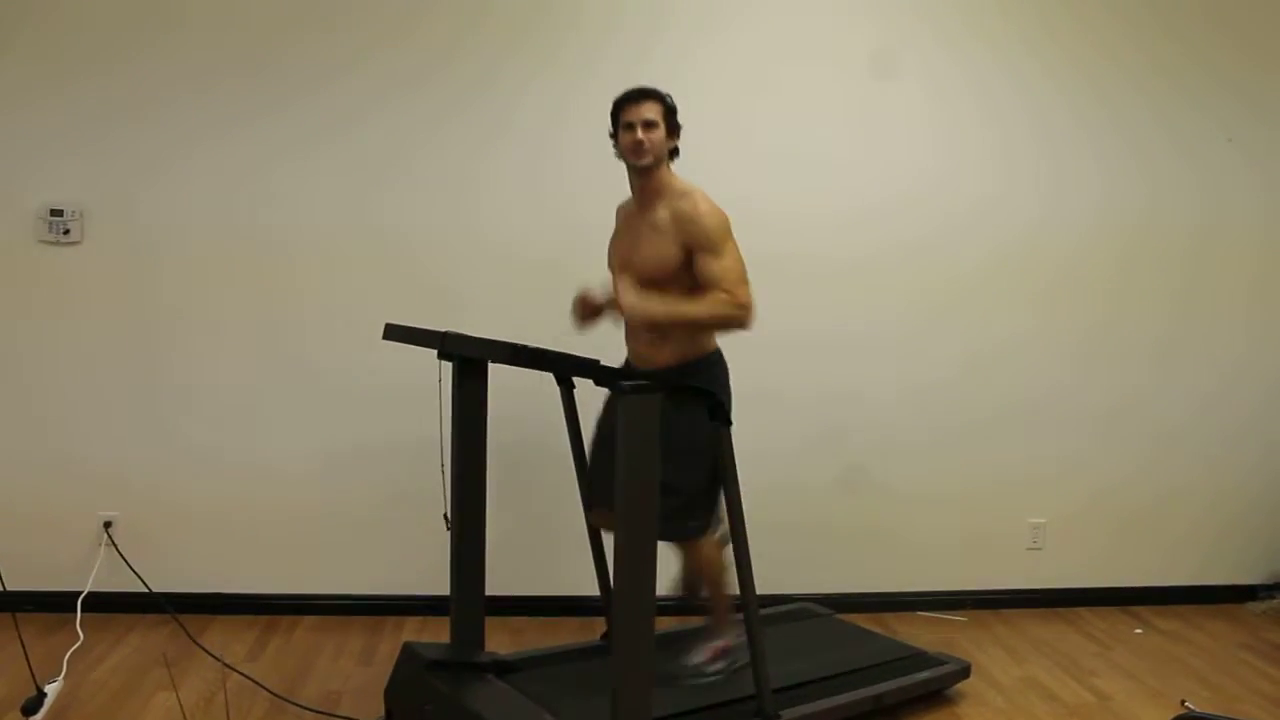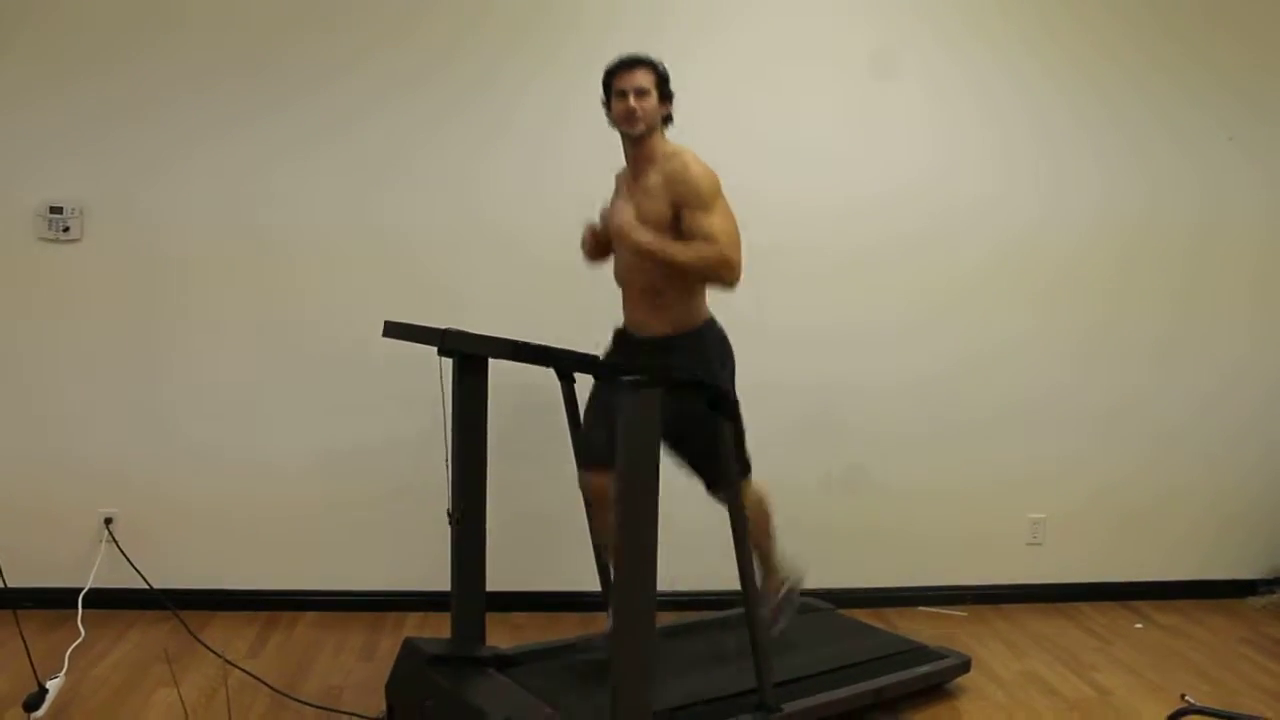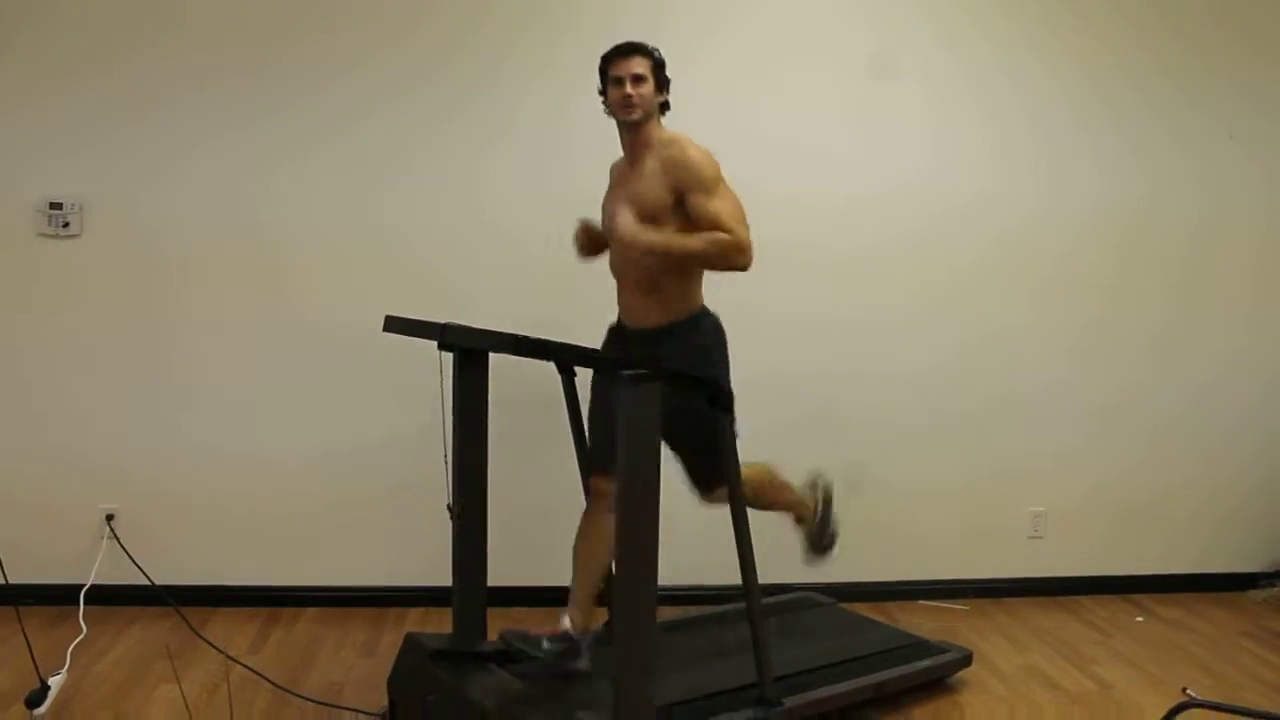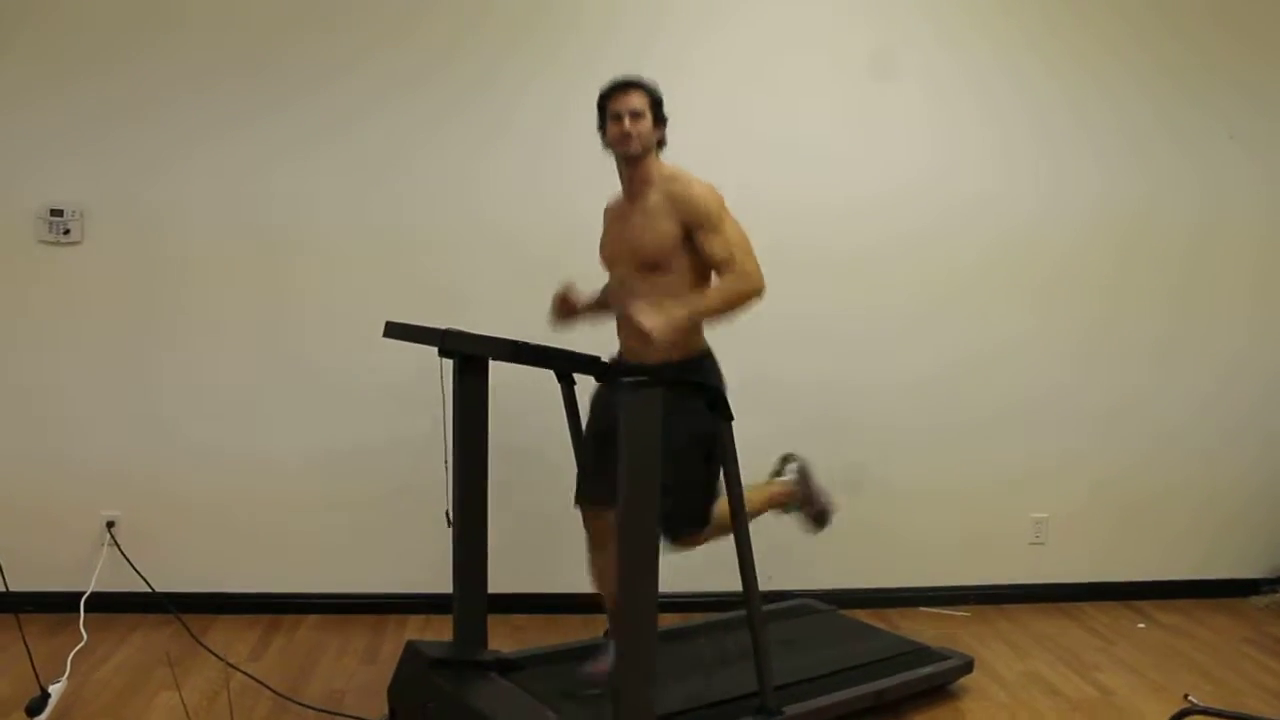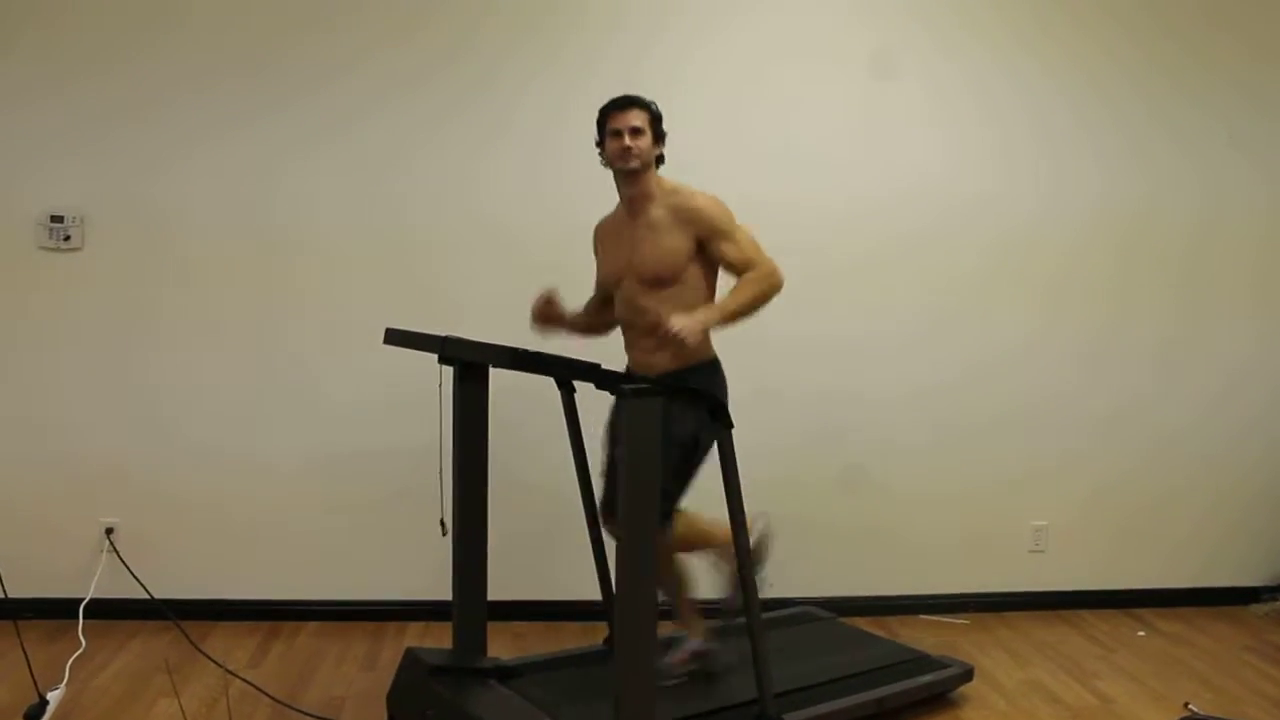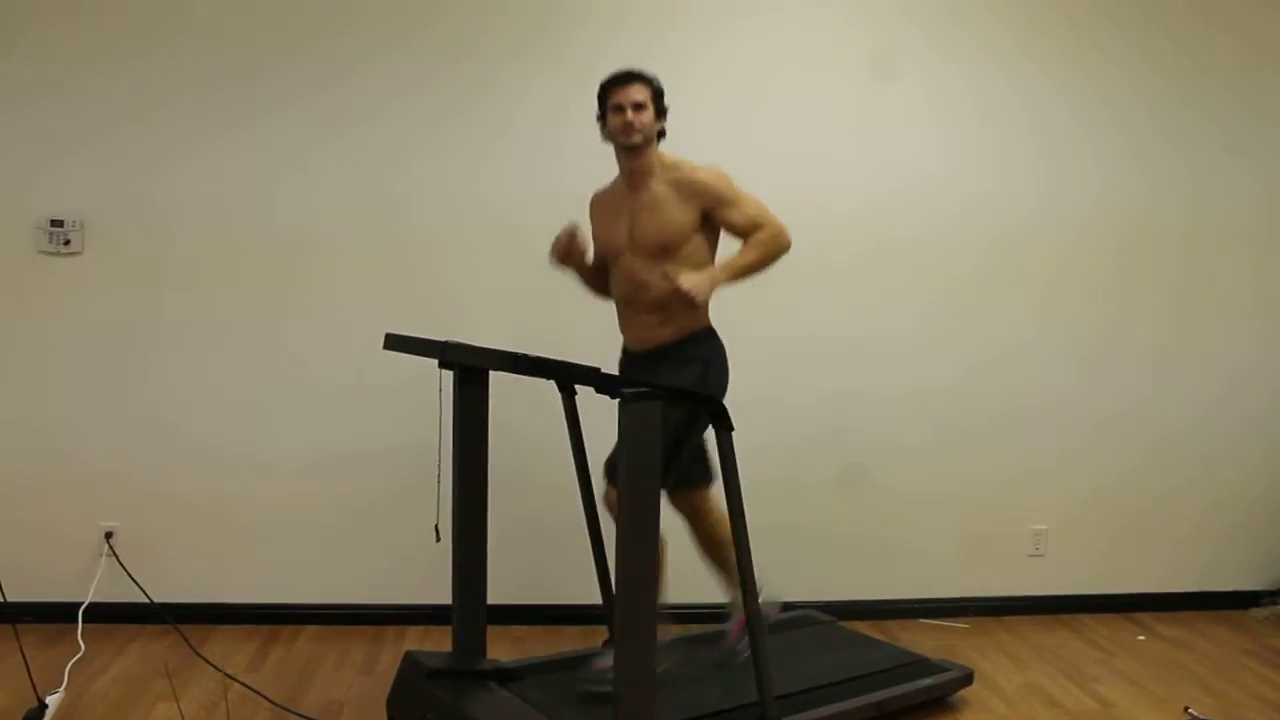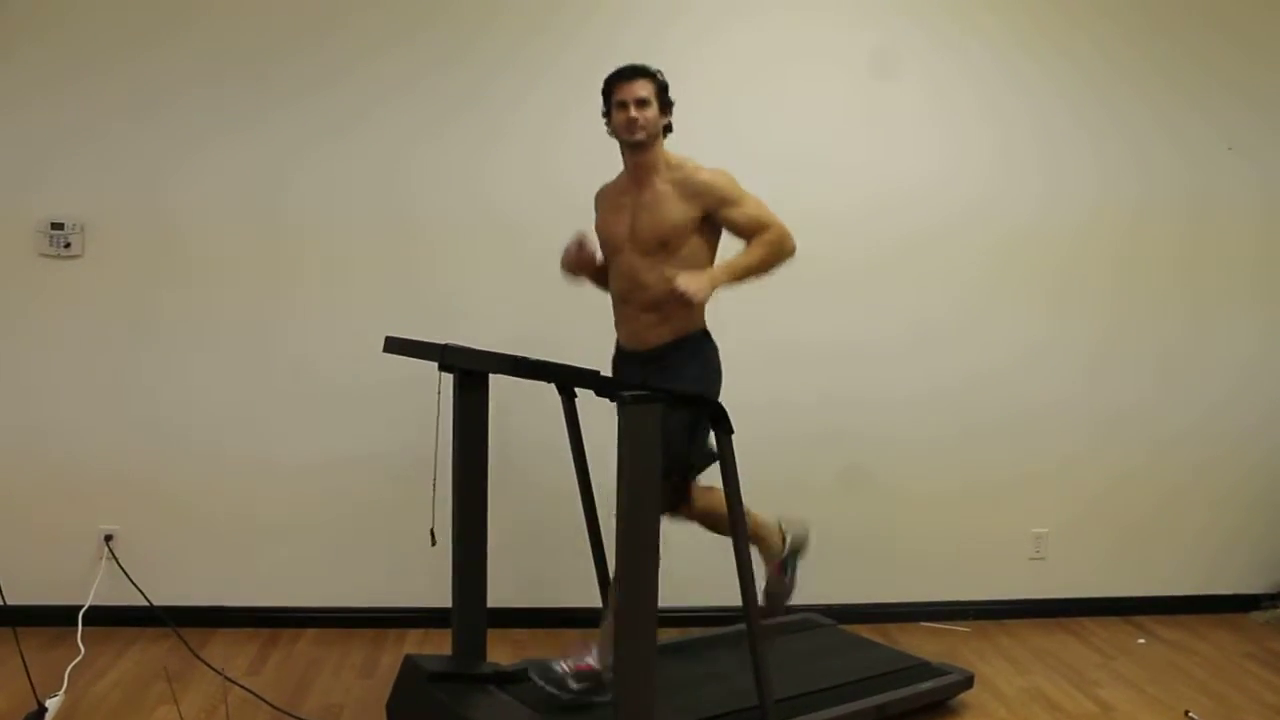
dt=0.1s
person 1, frame 1
left shoulder: (696, 214)
right shoulder: (626, 213)
left elbow: (737, 309)
left wrist: (649, 310)
right wrist: (606, 304)
left hip: (691, 384)
right hip: (635, 380)
left knee: (687, 531)
right knee: (604, 511)
left ankle: (725, 635)
right ankle: (705, 535)
person 1, frame 2
left shoulder: (689, 174)
right shoulder: (625, 178)
left elbow: (727, 267)
left wrist: (635, 235)
right wrist: (607, 243)
left hip: (691, 351)
right hip: (630, 347)
left knee: (728, 486)
right knee: (597, 481)
left ankle: (777, 581)
person 1, frame 3
left shoulder: (688, 161)
right shoulder: (620, 169)
left elbow: (739, 249)
left wrist: (644, 238)
right wrist: (601, 240)
left hip: (685, 345)
right hip: (626, 343)
left knee: (717, 484)
right knee: (605, 489)
left ankle: (809, 505)
right ankle: (572, 632)
person 1, frame 4
left shoulder: (691, 197)
right shoulder: (616, 211)
left elbow: (748, 278)
left wrist: (672, 316)
right wrist: (591, 303)
left hip: (686, 380)
right hip: (626, 377)
left knee: (686, 529)
right knee: (598, 517)
left ankle: (786, 485)
person 1, frame 5
left shoulder: (692, 209)
right shoulder: (605, 229)
left elbow: (768, 275)
left wrist: (704, 319)
right wrist: (562, 320)
left hip: (691, 388)
left knee: (626, 517)
left ankle: (741, 541)
right ankle: (699, 636)
person 1, frame 6
left shoulder: (695, 183)
right shoulder: (603, 202)
left elbow: (774, 235)
left wrist: (710, 276)
right wrist: (577, 261)
left hip: (692, 360)
right hip: (636, 365)
left knee: (622, 492)
right knee: (690, 498)
right ankle: (748, 605)
person 1, frame 7
left shoulder: (701, 183)
right shoulder: (605, 198)
left elbow: (780, 239)
left wrist: (705, 278)
right wrist: (585, 266)
left hip: (684, 364)
right hip: (630, 366)
right knee: (675, 497)
left ankle: (602, 660)
right ankle: (778, 543)
